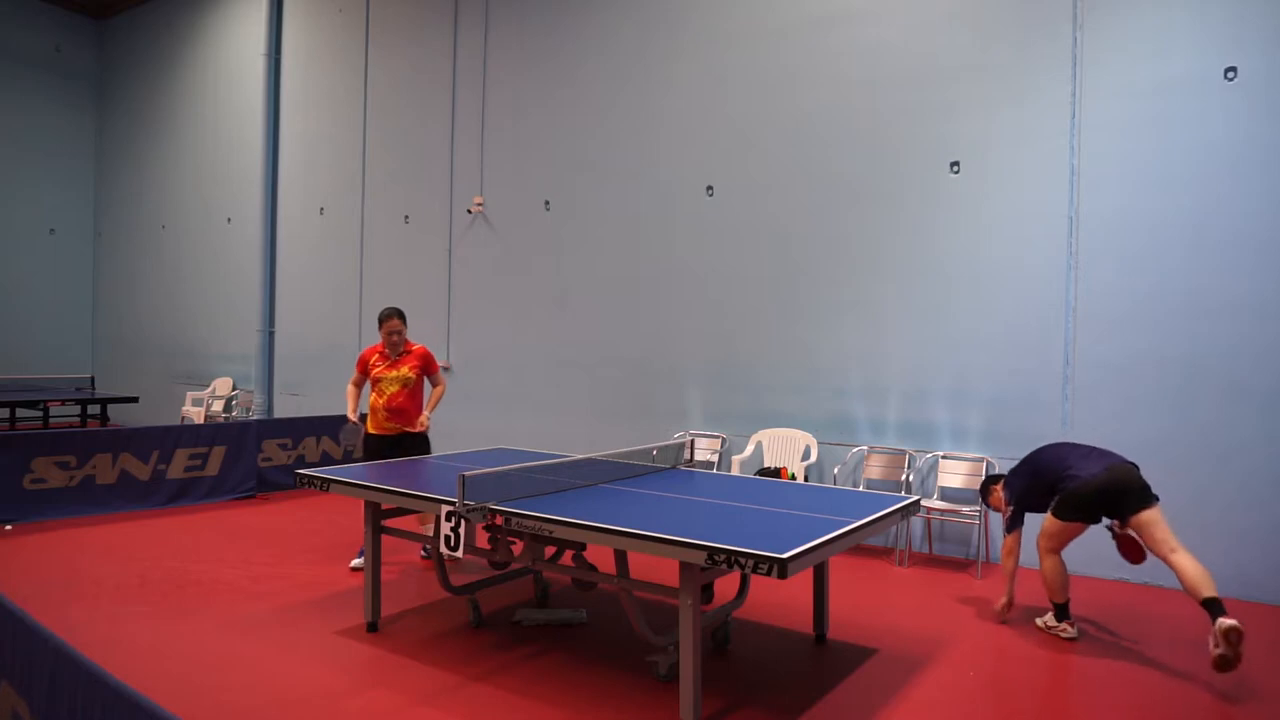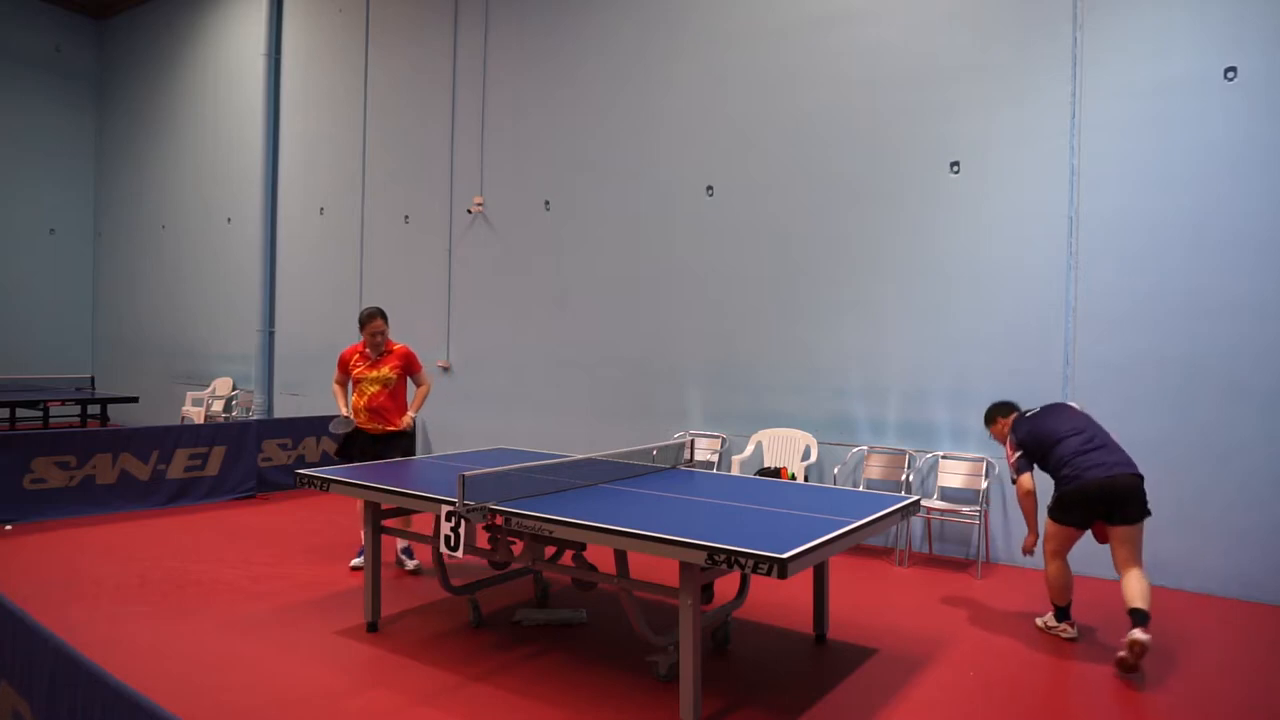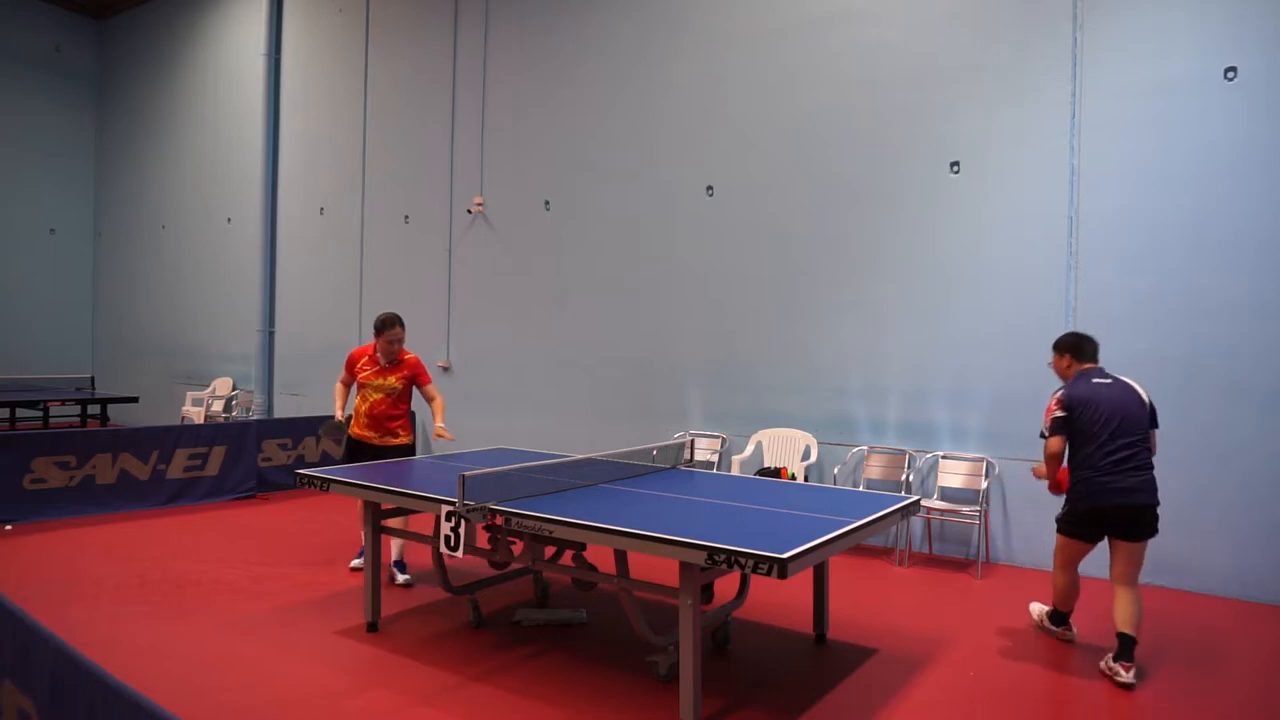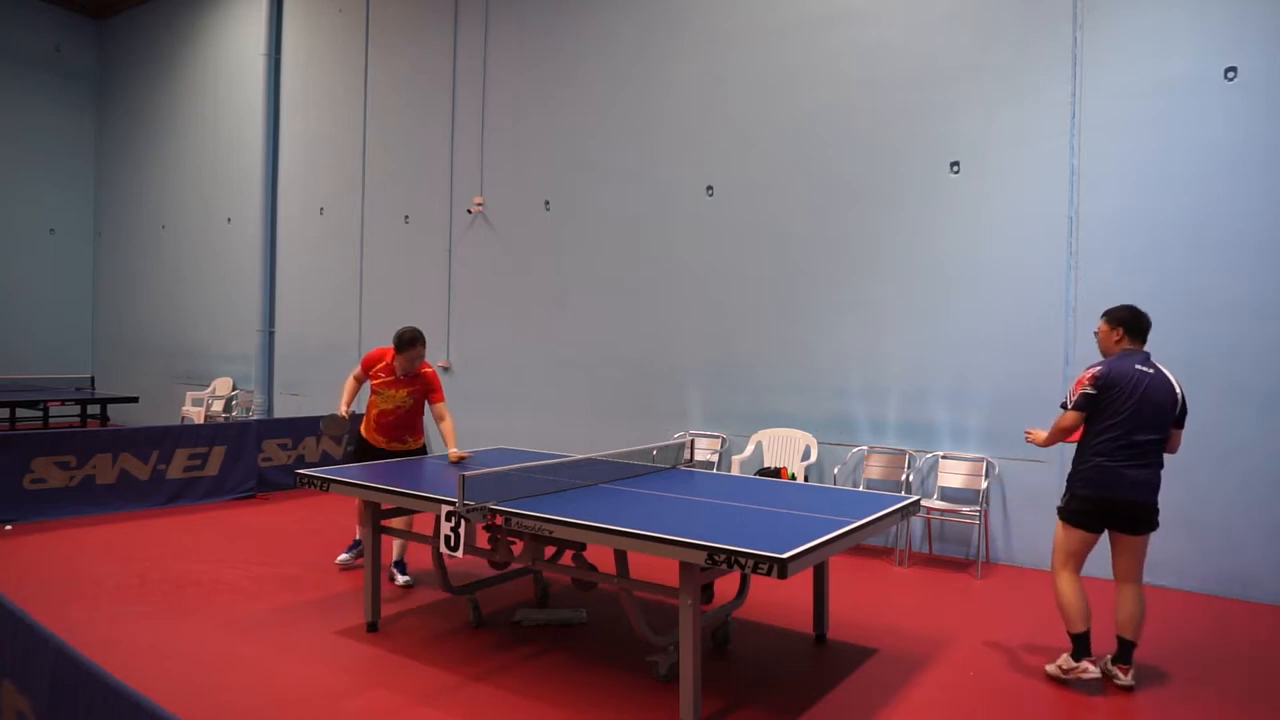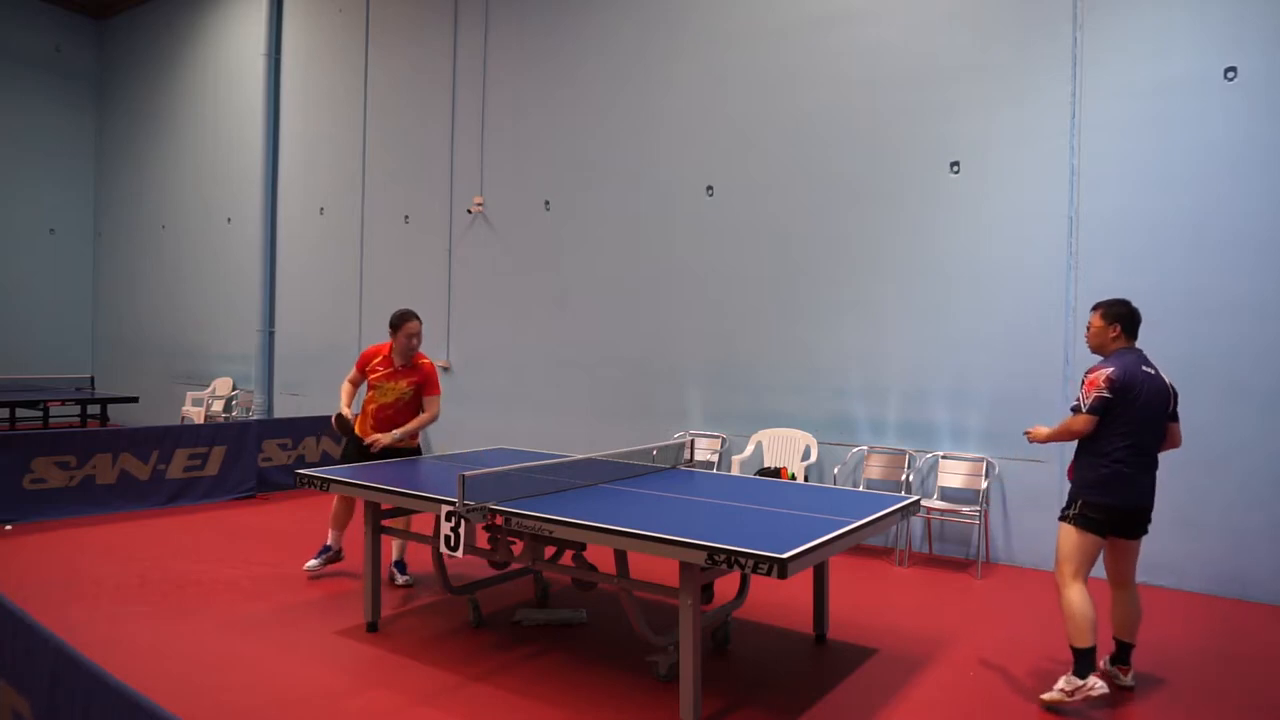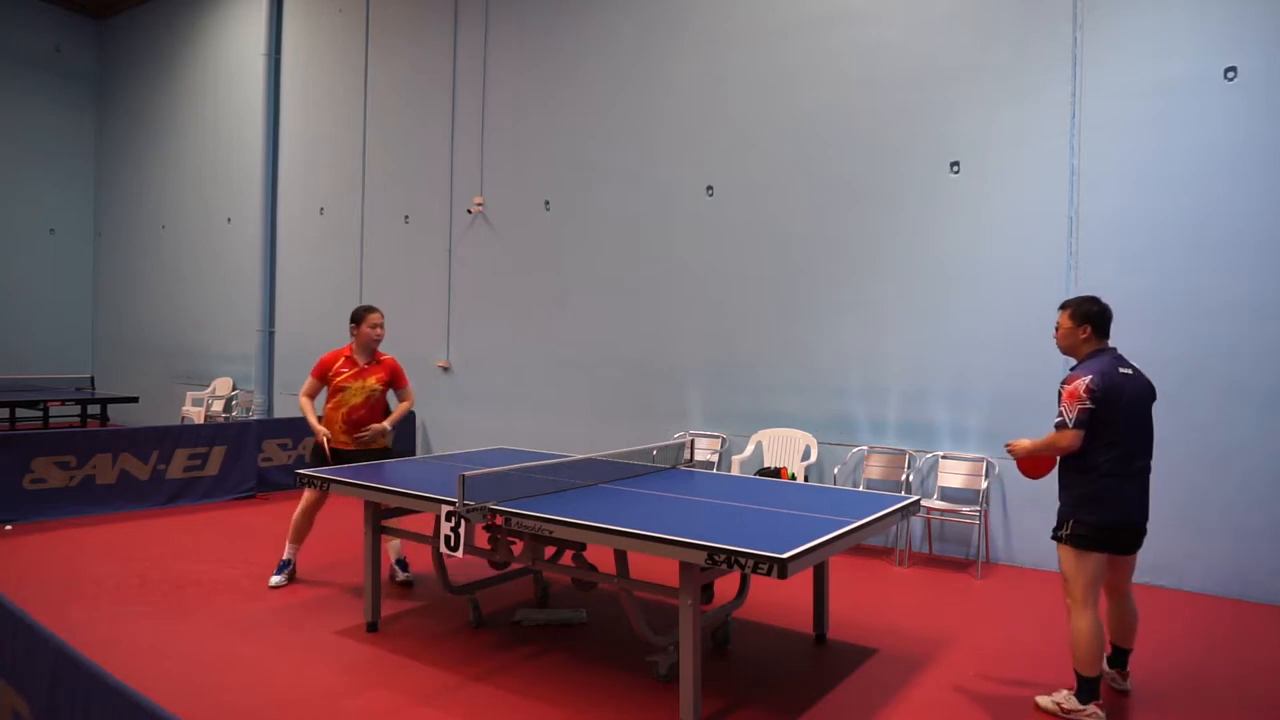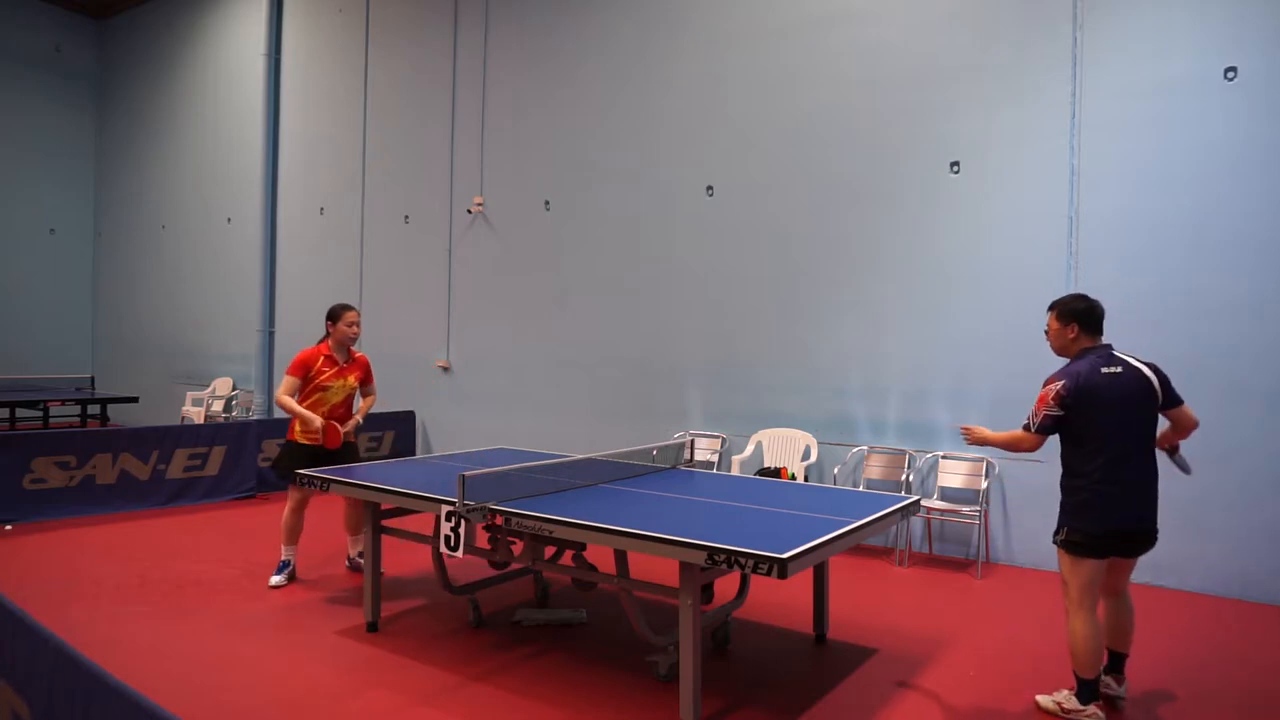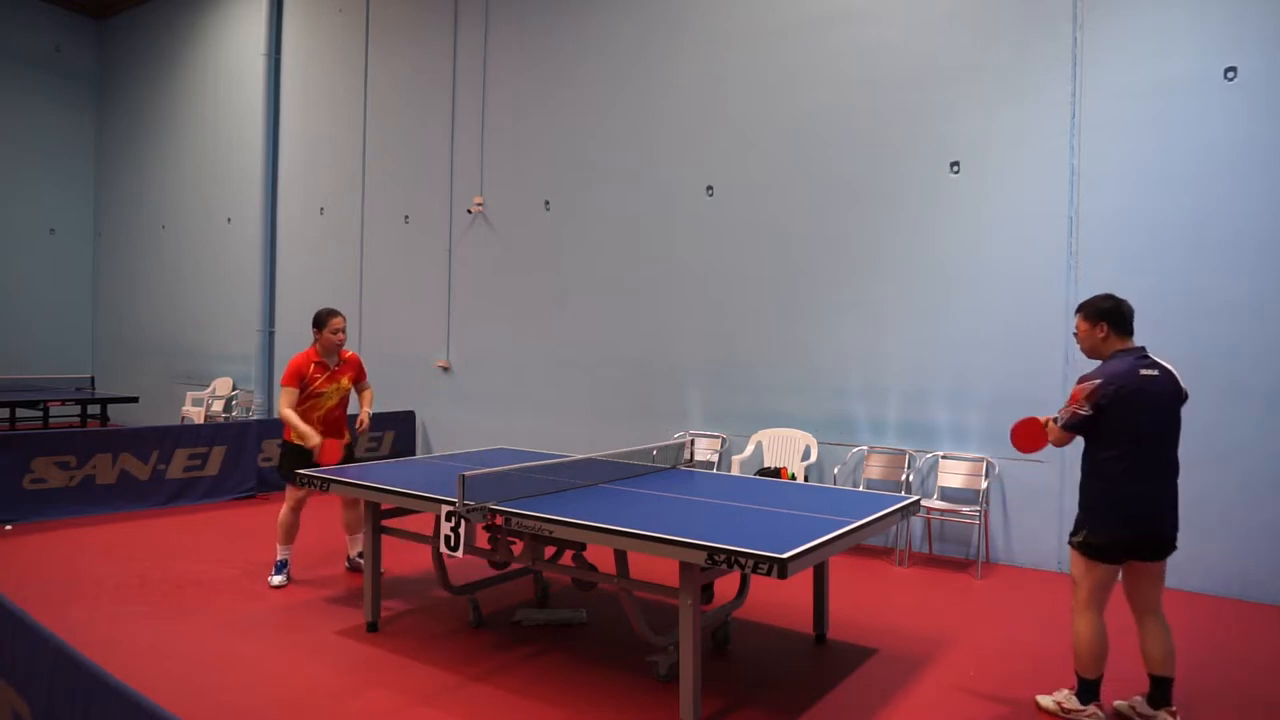
dt=0.4s
person 1, frame 1
left shoulder: (1013, 488)
left elbow: (1011, 548)
left wrist: (1008, 594)
right wrist: (1120, 515)
left hip: (1084, 485)
right hip: (1125, 472)
left knee: (1047, 547)
right knee: (1172, 550)
left ankle: (1061, 619)
right ankle: (1220, 618)
person 1, frame 2
left shoulder: (1016, 436)
right shoulder: (1066, 408)
left elbow: (1026, 488)
left wrist: (1033, 532)
left hip: (1080, 484)
right hip: (1127, 477)
left knee: (1055, 554)
right knee: (1130, 568)
left ankle: (1062, 620)
right ankle: (1140, 627)
person 1, frame 3
left shoulder: (1066, 396)
right shoulder: (1135, 390)
left elbow: (1054, 449)
right elbow: (1151, 445)
left wrist: (1049, 473)
left hip: (1091, 496)
right hip: (1141, 496)
left knee: (1065, 564)
right knee: (1125, 583)
left ankle: (1059, 622)
right ankle: (1124, 661)
person 1, frame 4
left shoulder: (1100, 373)
right shoulder: (1170, 384)
left elbow: (1069, 423)
right elbow: (1172, 443)
left wrist: (1046, 439)
left hip: (1092, 487)
right hip: (1142, 492)
left knee: (1064, 570)
right knee: (1130, 581)
left ankle: (1081, 657)
right ankle: (1122, 664)
person 1, frame 5
left shoulder: (1106, 372)
right shoulder: (1161, 380)
left elbow: (1081, 426)
right elbow: (1172, 439)
left wrist: (1045, 435)
left hip: (1096, 492)
right hip: (1138, 495)
left knee: (1070, 580)
right knee: (1123, 582)
left ankle: (1085, 675)
right ankle: (1121, 665)
person 1, frame 6
left shoulder: (1083, 379)
right shoulder: (1139, 377)
left elbow: (1067, 442)
left wrist: (1029, 448)
left hip: (1088, 509)
right hip: (1133, 506)
left knee: (1081, 604)
right knee: (1119, 590)
right ankle: (1118, 668)
person 1, frame 7
left shoulder: (1064, 383)
right shoulder: (1144, 372)
left elbow: (1028, 441)
right elbow: (1187, 423)
left wrist: (986, 437)
right wrist: (1159, 441)
left hip: (1088, 513)
right hip: (1139, 511)
left knee: (1080, 606)
right knee: (1116, 592)
right ankle: (1114, 676)
person 1, frame 8
left shoulder: (1098, 382)
right shoulder: (1170, 377)
left elbow: (1059, 437)
left wrist: (1059, 418)
right wrist: (1073, 417)
left hip: (1107, 517)
right hip: (1158, 516)
left knee: (1087, 608)
right knee: (1148, 609)
person 2, frame 1
left shoulder: (421, 354)
right shoulder: (368, 356)
left elbow: (439, 385)
right elbow: (354, 384)
left wrist: (426, 413)
right wrist: (351, 410)
left hip: (412, 433)
right hip: (377, 433)
left ankle: (429, 544)
right ankle: (368, 548)
person 2, frame 2
left shoulder: (403, 353)
right shoulder: (349, 356)
left elbow: (423, 384)
right elbow: (338, 383)
left wrist: (411, 414)
right wrist: (344, 408)
left hip: (396, 432)
right hip: (362, 432)
left ankle: (404, 549)
right ankle: (366, 547)
person 2, frame 3
left shoulder: (412, 363)
right shoulder: (357, 357)
left elbow: (435, 397)
right elbow: (343, 383)
left wrist: (439, 424)
right wrist: (339, 409)
left hip: (397, 442)
right hip: (361, 438)
left ankle: (397, 562)
right ankle: (366, 548)
person 2, frame 4
left shoulder: (427, 376)
right shoulder: (375, 358)
left elbow: (443, 417)
right elbow: (356, 378)
left wrist: (451, 450)
right wrist: (344, 404)
left hip: (407, 448)
right hip: (370, 439)
left ankle: (397, 563)
right ankle: (360, 542)
person 2, frame 5
left shoulder: (425, 368)
right shoulder: (372, 355)
left elbow: (431, 413)
right elbow: (351, 382)
left wrist: (393, 435)
right wrist: (345, 408)
left hip: (402, 446)
right hip: (363, 438)
right knee: (344, 492)
left ankle: (397, 563)
right ankle: (333, 548)
person 2, frame 6
left shoulder: (389, 365)
right shoulder: (331, 360)
left elbow: (408, 401)
right elbow: (305, 396)
left wrist: (386, 426)
right wrist: (316, 426)
left hip: (372, 448)
right hip: (332, 445)
right knee: (310, 503)
left ankle: (398, 563)
right ankle: (288, 562)
person 2, frame 7
left shoulder: (361, 362)
right shoulder: (308, 358)
left elbow: (370, 395)
right elbow: (282, 397)
left wrist: (357, 419)
right wrist: (310, 417)
left hip: (342, 441)
right hip: (305, 441)
left knee: (356, 497)
right knee: (297, 501)
left ankle: (356, 556)
right ankle: (287, 563)
person 2, frame 8
left shoulder: (352, 361)
right shoulder: (299, 364)
left elbow: (365, 389)
right elbow: (284, 410)
left wrist: (365, 411)
right wrist: (308, 433)
left hip: (338, 441)
right hip: (302, 443)
left knee: (352, 496)
right knee: (294, 500)
left ankle: (356, 556)
right ankle: (282, 563)
